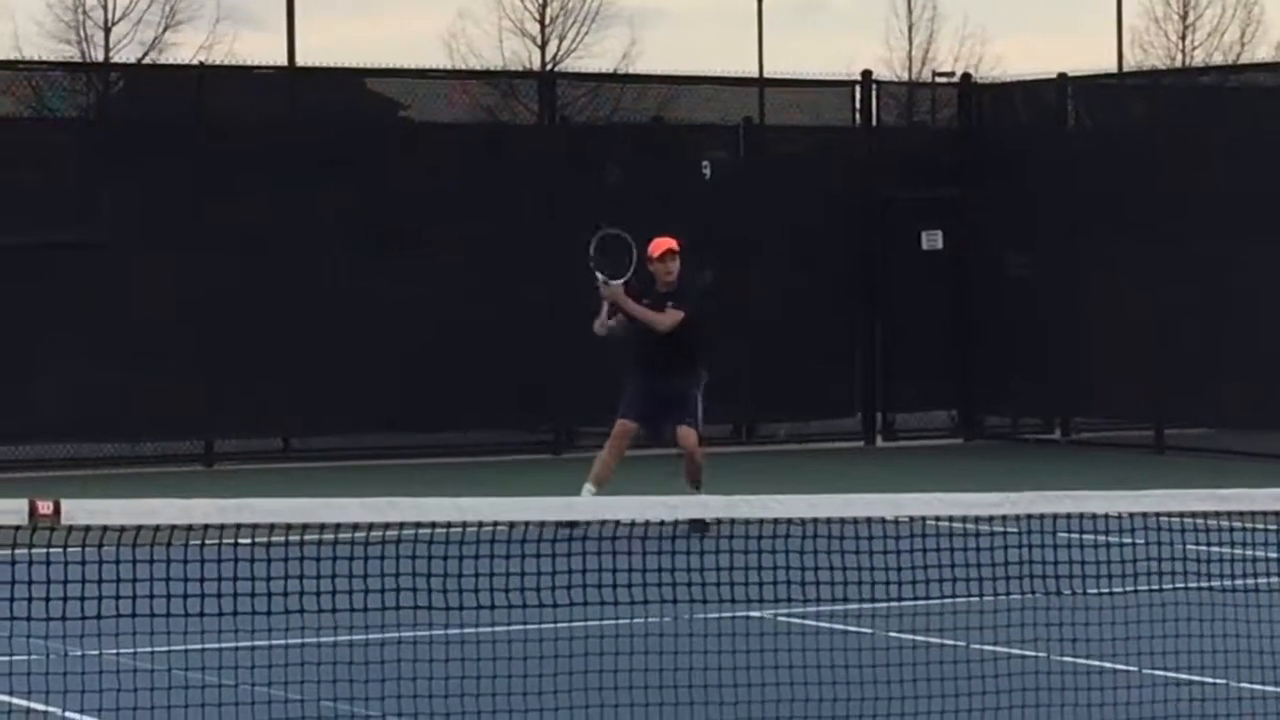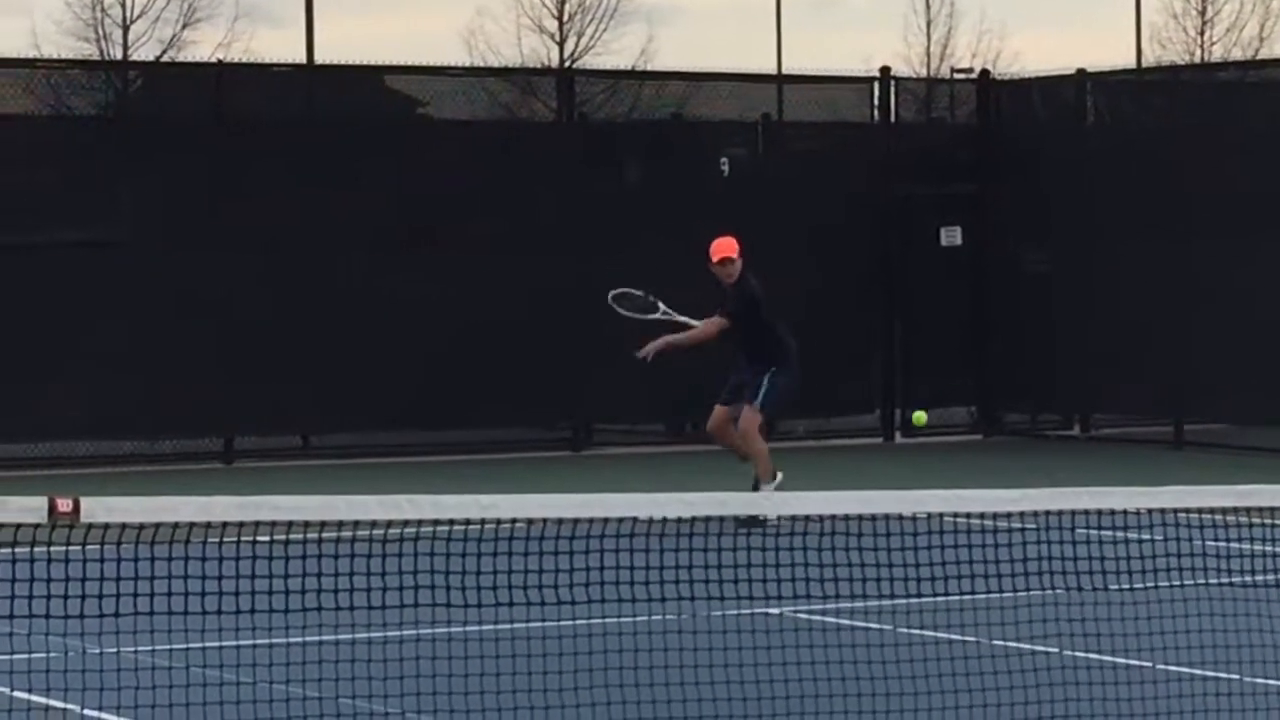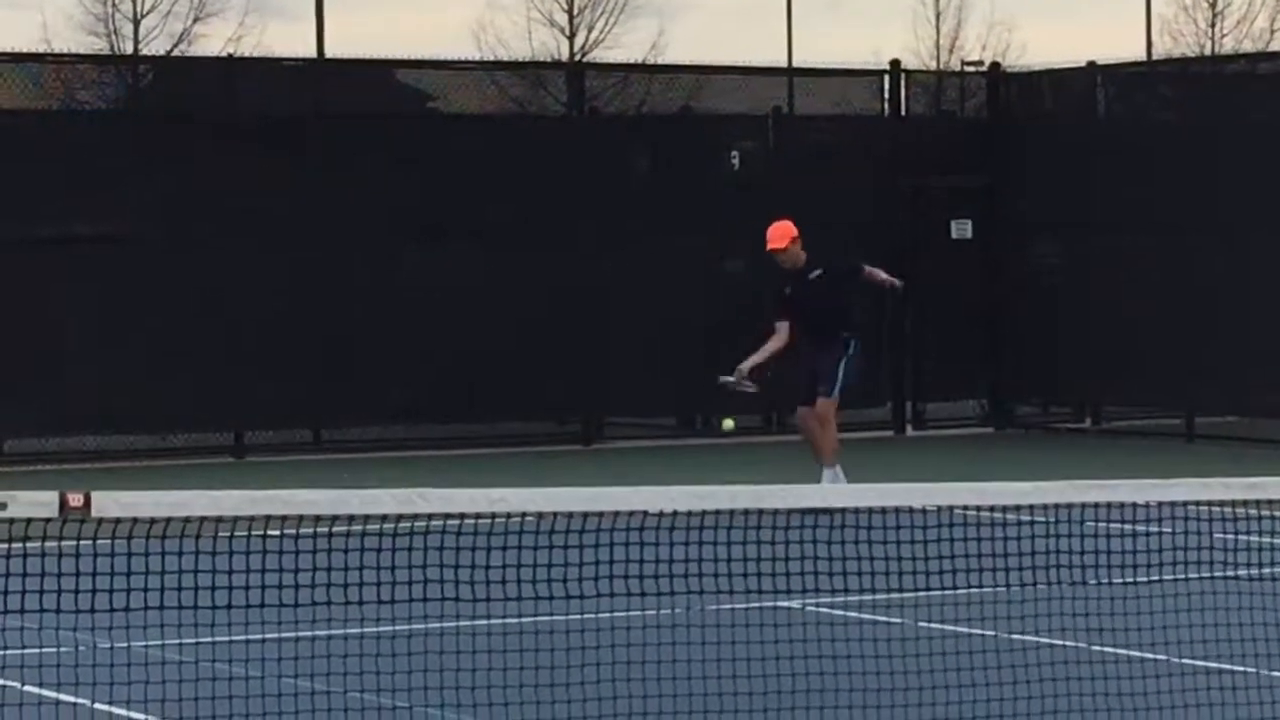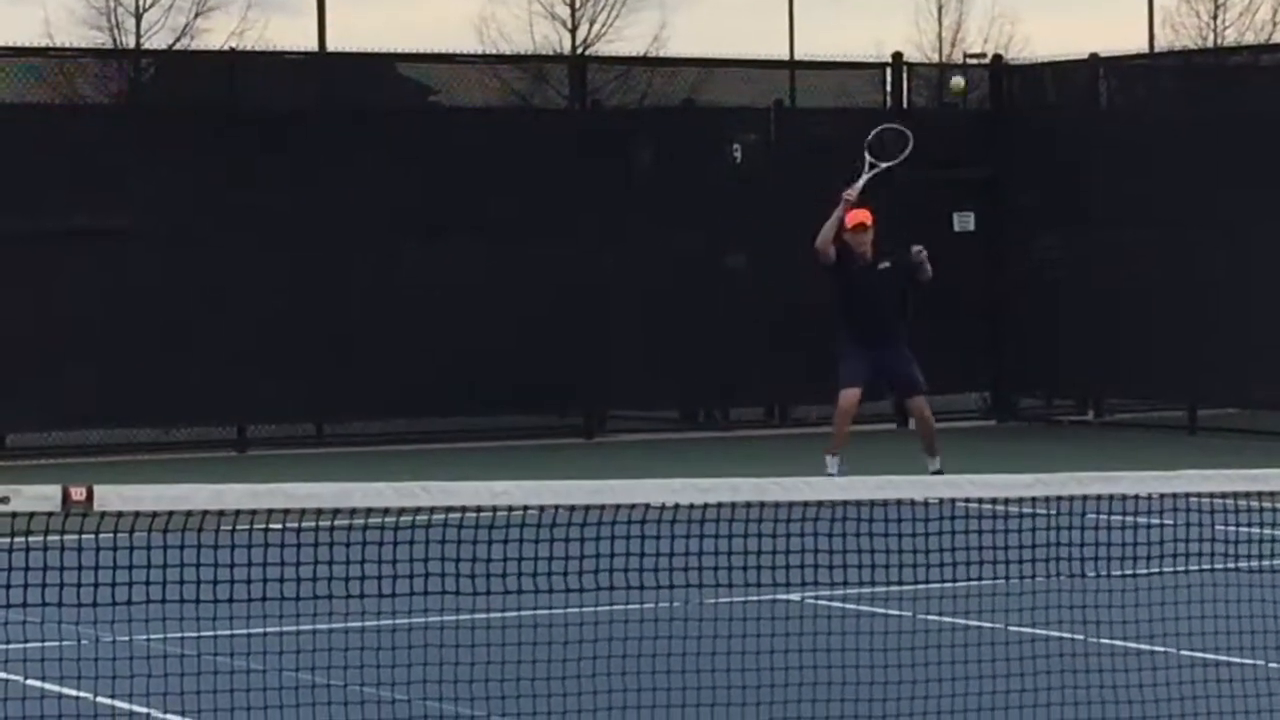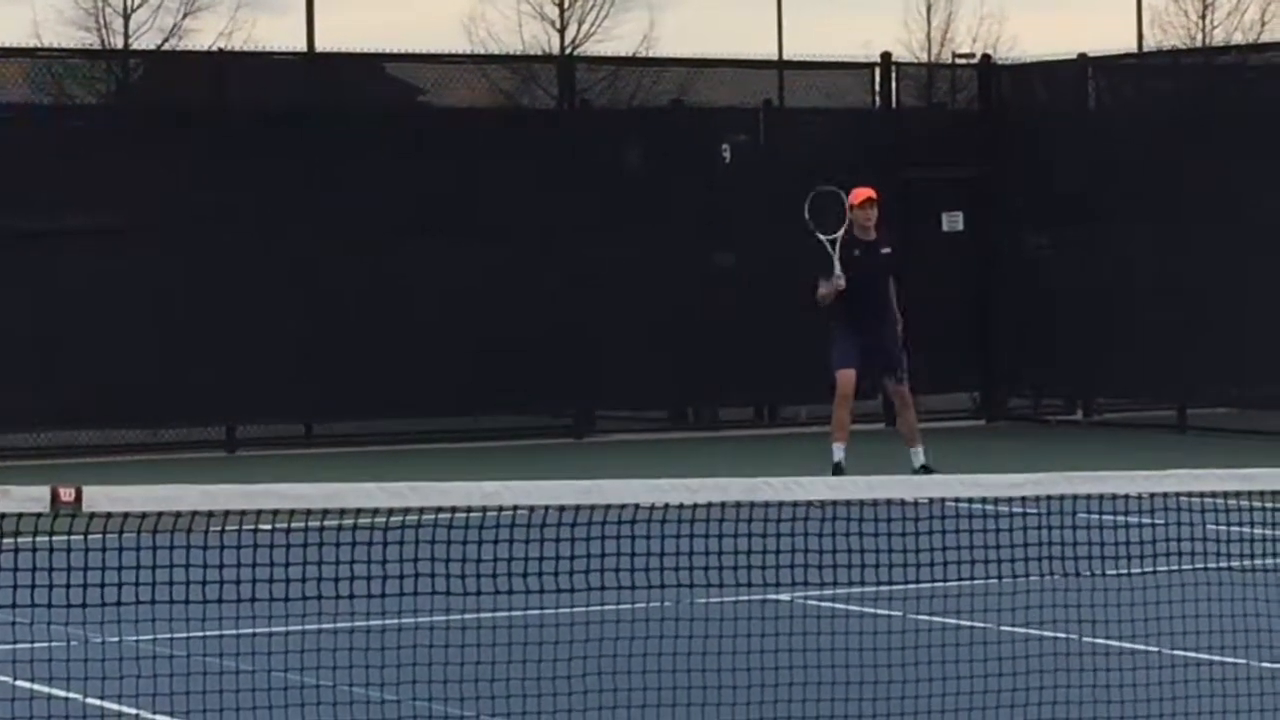
dt=0.3s
person 1, frame 1
left shoulder: (685, 296)
right shoulder: (649, 294)
left elbow: (664, 325)
right elbow: (622, 324)
left wrist: (628, 304)
right wrist: (604, 325)
left hip: (682, 380)
right hip: (645, 378)
left knee: (689, 444)
right knee: (619, 436)
person 1, frame 2
left shoulder: (743, 291)
right shoulder: (735, 286)
left elbow: (710, 330)
left wrist: (664, 342)
left hip: (773, 365)
right hip: (749, 363)
left knee: (746, 429)
right knee: (716, 427)
right ankle: (768, 473)
person 1, frame 3
left shoulder: (827, 267)
right shoulder: (785, 287)
left elbow: (868, 273)
right elbow: (782, 336)
left wrist: (884, 278)
right wrist: (752, 361)
left hip: (840, 347)
right hip: (808, 354)
left knee: (823, 412)
right knee: (805, 421)
left ankle: (832, 484)
right ankle: (831, 480)
person 1, frame 4
left shoulder: (891, 262)
right shoulder: (841, 261)
left elbow: (926, 277)
right elbow: (820, 245)
left wrist: (921, 260)
right wrist: (842, 208)
left hip: (894, 347)
right hip: (856, 349)
left knee: (923, 414)
right knee: (846, 405)
left ankle: (934, 468)
right ankle: (831, 471)
person 1, frame 5
left shoulder: (886, 245)
right shoulder: (843, 248)
right elbow: (821, 295)
left wrist: (898, 320)
right wrist: (832, 288)
left hip: (882, 329)
right hip: (848, 329)
left knee: (902, 395)
right knee: (845, 387)
left ankle: (919, 463)
right ankle: (838, 463)
